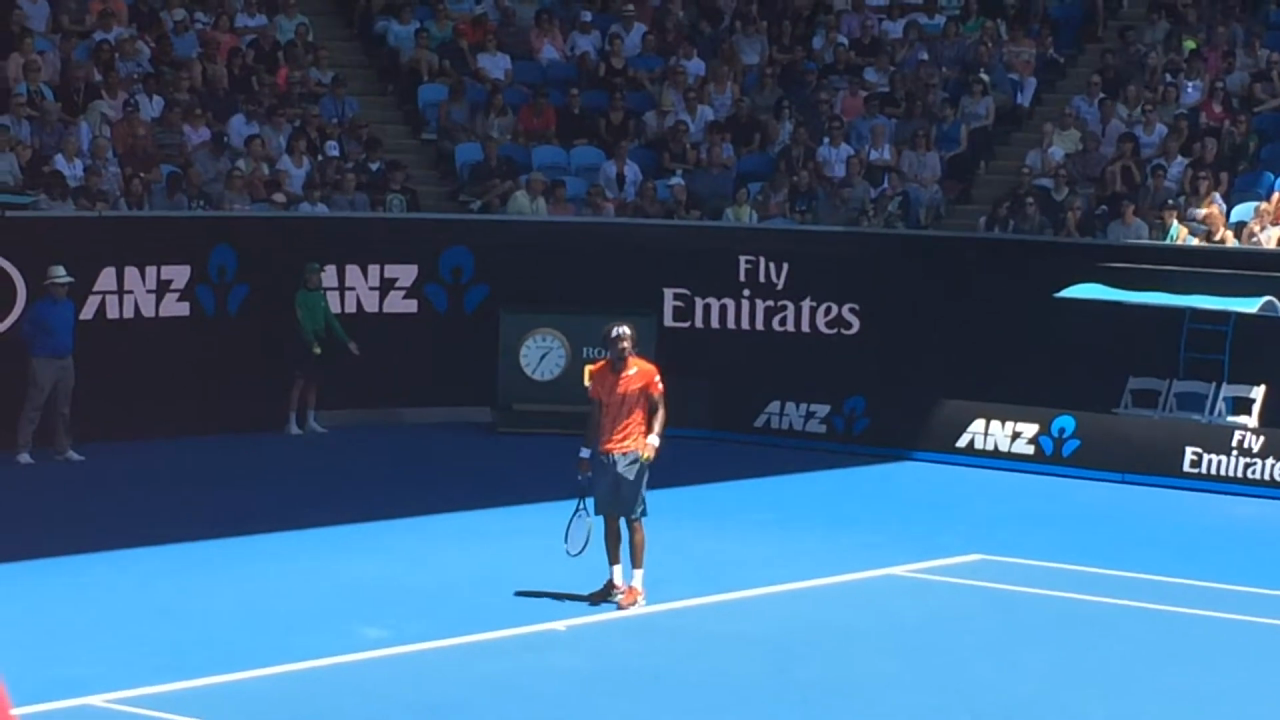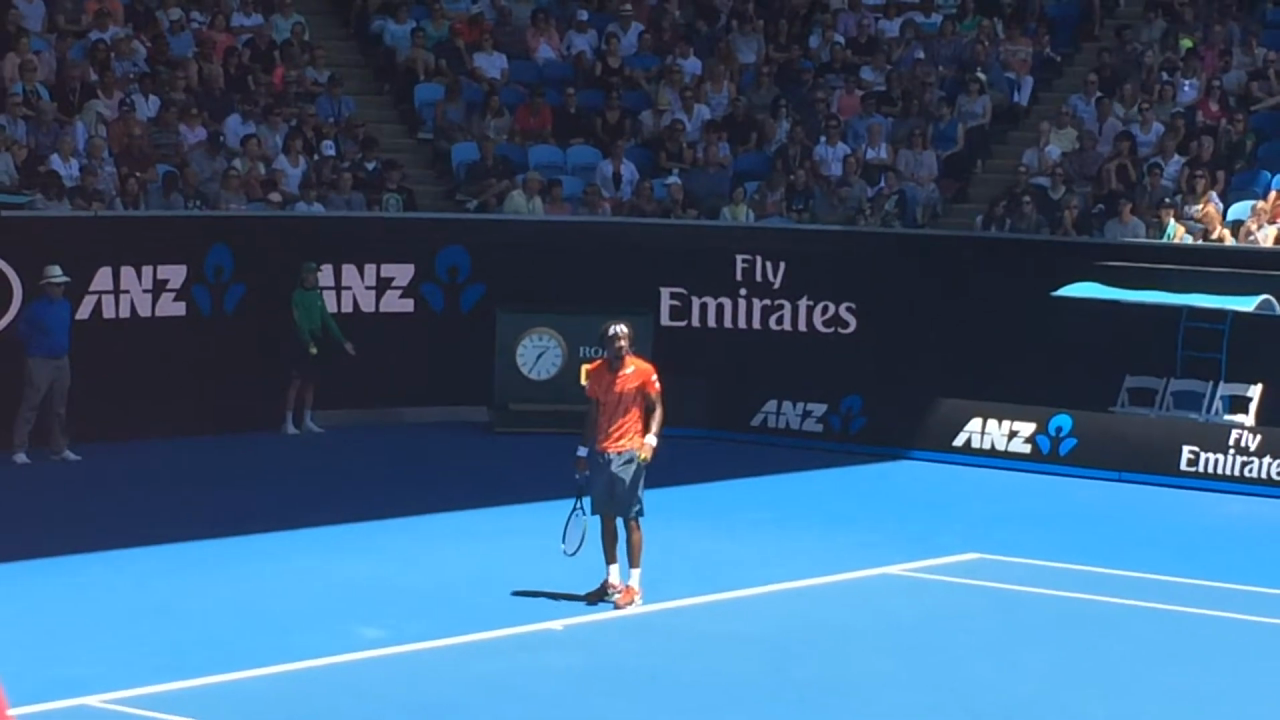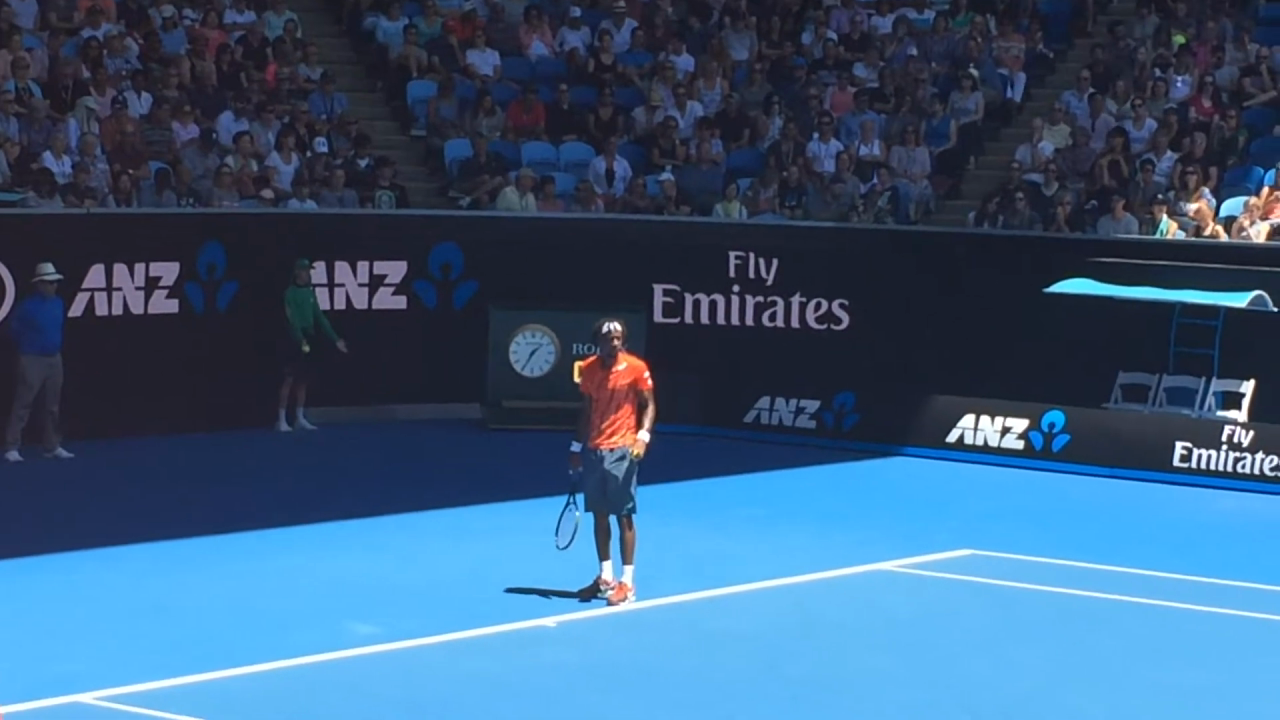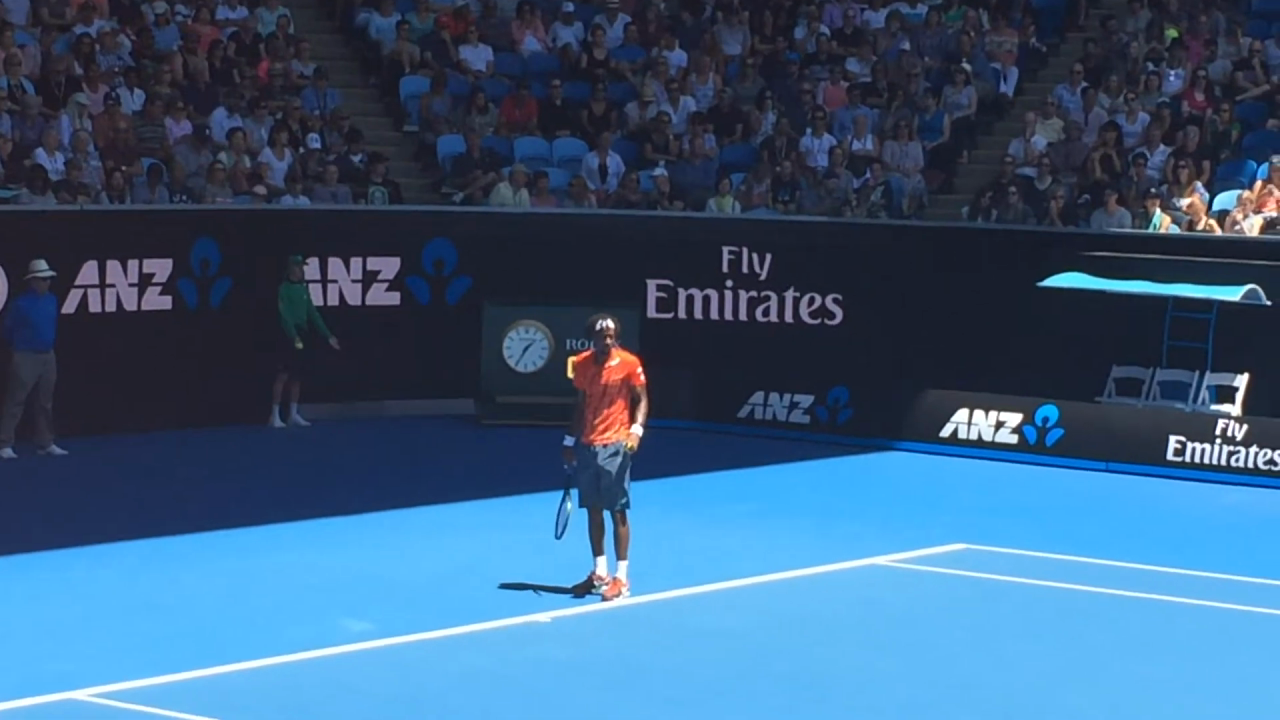
dt=0.1s
person 1, frame 1
left shoulder: (647, 372)
right shoulder: (597, 373)
left elbow: (659, 409)
right elbow: (595, 415)
left wrist: (653, 440)
right wrist: (585, 453)
left hip: (632, 455)
right hip: (603, 454)
left knee: (633, 519)
right knee: (609, 518)
left ankle: (636, 587)
right ankle: (615, 582)
person 1, frame 2
left shoulder: (644, 371)
right shoulder: (595, 372)
left elbow: (656, 409)
right elbow: (593, 414)
left wrist: (650, 440)
right wrist: (583, 451)
left hip: (629, 455)
right hip: (600, 454)
left knee: (630, 519)
right knee: (605, 517)
left ankle: (633, 586)
right ankle: (612, 581)
person 1, frame 3
left shoulder: (636, 368)
right shoulder: (588, 368)
left elbow: (649, 406)
left wrist: (643, 436)
right wrist: (576, 447)
left hip: (621, 451)
right hip: (593, 450)
left knee: (623, 515)
right knee: (598, 514)
left ankle: (627, 583)
right ankle: (605, 578)
person 1, frame 4
left shoulder: (629, 363)
right shoulder: (581, 364)
left elbow: (642, 401)
left wrist: (636, 430)
right wrist: (570, 441)
left hip: (615, 446)
right hip: (586, 446)
left knee: (617, 511)
right knee: (592, 510)
left ankle: (621, 578)
right ankle: (599, 573)
person 2, frame 1
left shoulder: (70, 306)
right shoulder: (38, 308)
right elbow: (27, 332)
right wrist: (38, 351)
left hip: (66, 362)
right hip: (43, 363)
left knee: (64, 408)
right knee: (34, 407)
left ankle: (63, 449)
right ankle: (23, 450)
person 2, frame 2
left shoulder: (66, 306)
right shoulder: (35, 308)
right elbow: (23, 332)
right wrist: (35, 351)
left hip: (62, 361)
right hip: (40, 363)
left knee: (60, 408)
right knee: (30, 407)
left ankle: (60, 449)
right ankle: (19, 450)
person 2, frame 3
left shoulder: (59, 303)
right shoulder: (27, 306)
right elbow: (15, 330)
right wrist: (26, 348)
left hip: (55, 359)
right hip: (32, 360)
left knee: (52, 406)
right knee: (23, 405)
left ankle: (52, 446)
right ankle: (11, 448)
person 2, frame 4
left shoulder: (52, 300)
right shoulder: (21, 302)
right wrist: (19, 346)
left hip: (48, 356)
right hip: (25, 357)
left knee: (45, 403)
left ankle: (46, 443)
person 3, frame 1
left shoulder: (321, 296)
right shoulder: (301, 296)
left elbow: (331, 321)
right elbow: (304, 323)
left wrist: (347, 341)
right wrist: (312, 343)
left hip: (320, 343)
right hip: (306, 344)
left knee: (313, 382)
right knee: (300, 382)
left ankle: (310, 422)
right ankle: (292, 423)
person 3, frame 2
left shoulder: (317, 295)
right shoulder: (298, 295)
left elbow: (327, 320)
right elbow: (300, 323)
left wrist: (343, 341)
right wrist: (308, 343)
left hip: (316, 342)
right hip: (302, 343)
left knee: (310, 382)
right knee: (296, 382)
left ankle: (307, 421)
right ankle: (288, 423)
person 3, frame 3
left shoulder: (310, 293)
right shoulder: (290, 293)
left elbow: (320, 318)
right elbow: (293, 320)
left wrist: (335, 339)
right wrist: (301, 341)
left hip: (309, 339)
right hip: (295, 341)
left knee: (303, 380)
right knee: (289, 379)
left ankle: (300, 419)
right ankle: (281, 420)
person 3, frame 4
left shoulder: (303, 289)
right shoulder: (284, 289)
left elbow: (313, 314)
right elbow: (285, 317)
left wrist: (328, 336)
right wrist: (294, 338)
left hip: (303, 336)
right hip: (288, 337)
left knee: (297, 376)
right knee: (283, 375)
left ankle: (293, 415)
right ankle: (275, 416)
